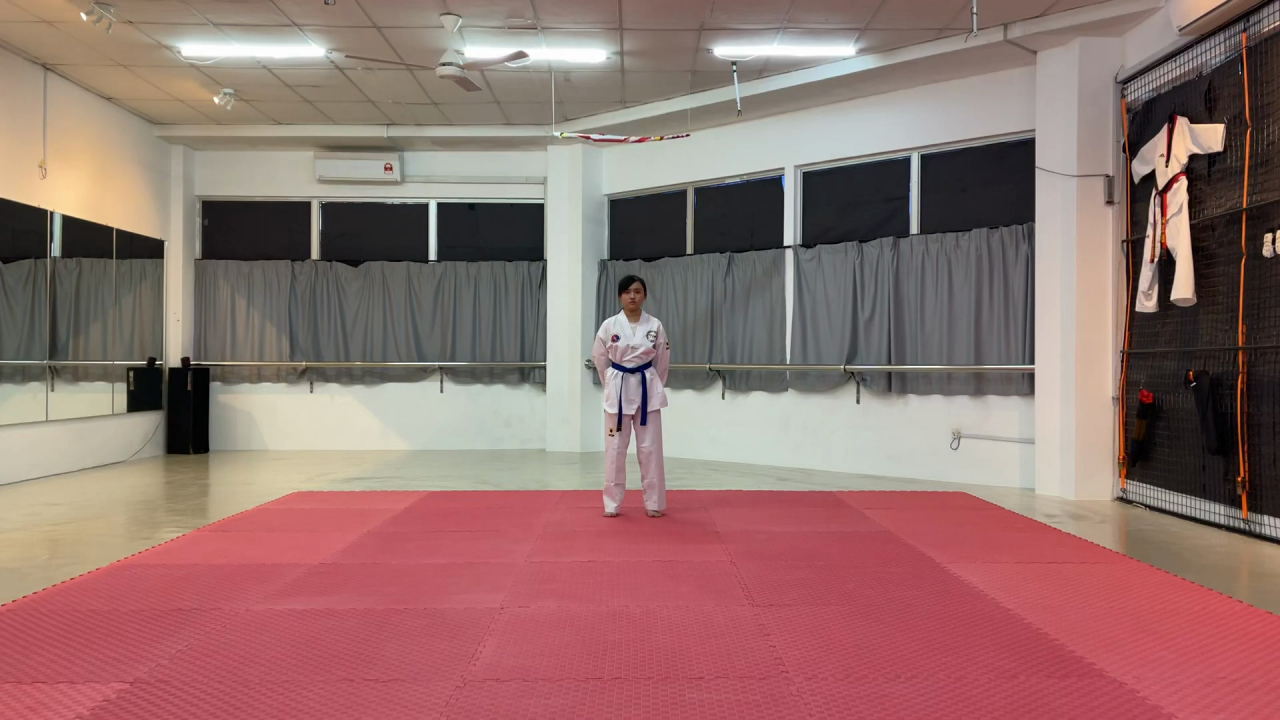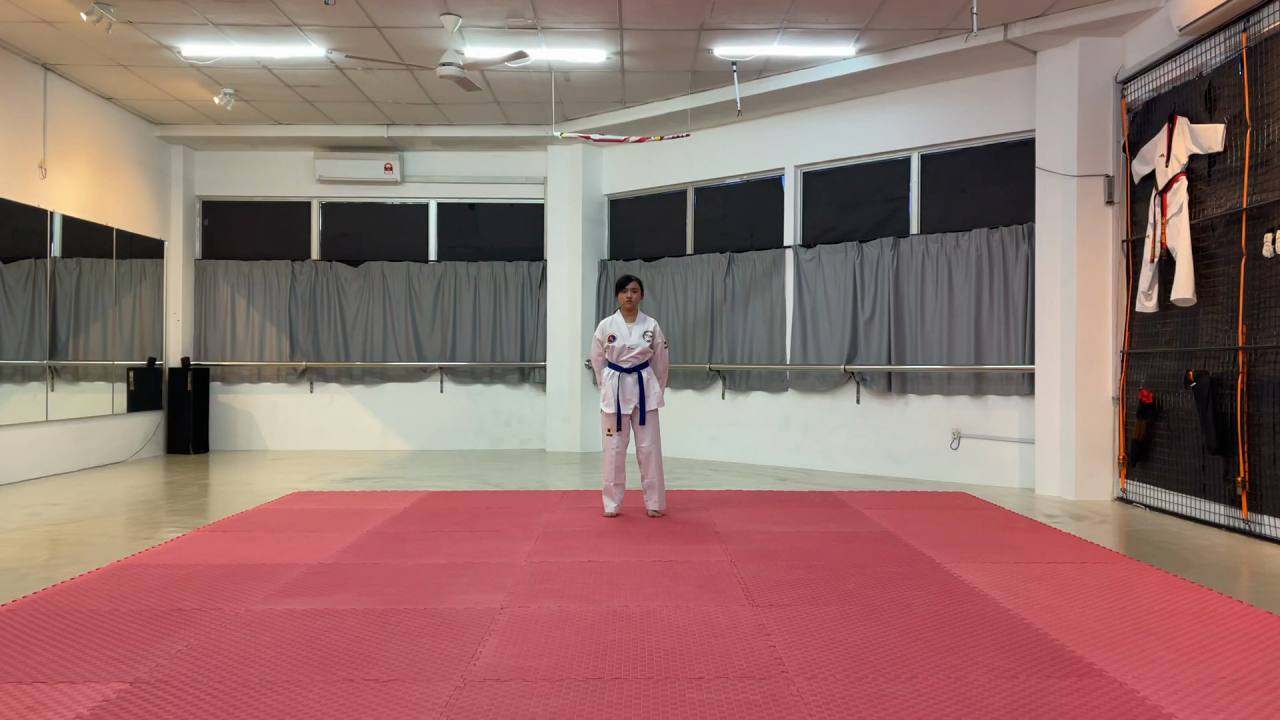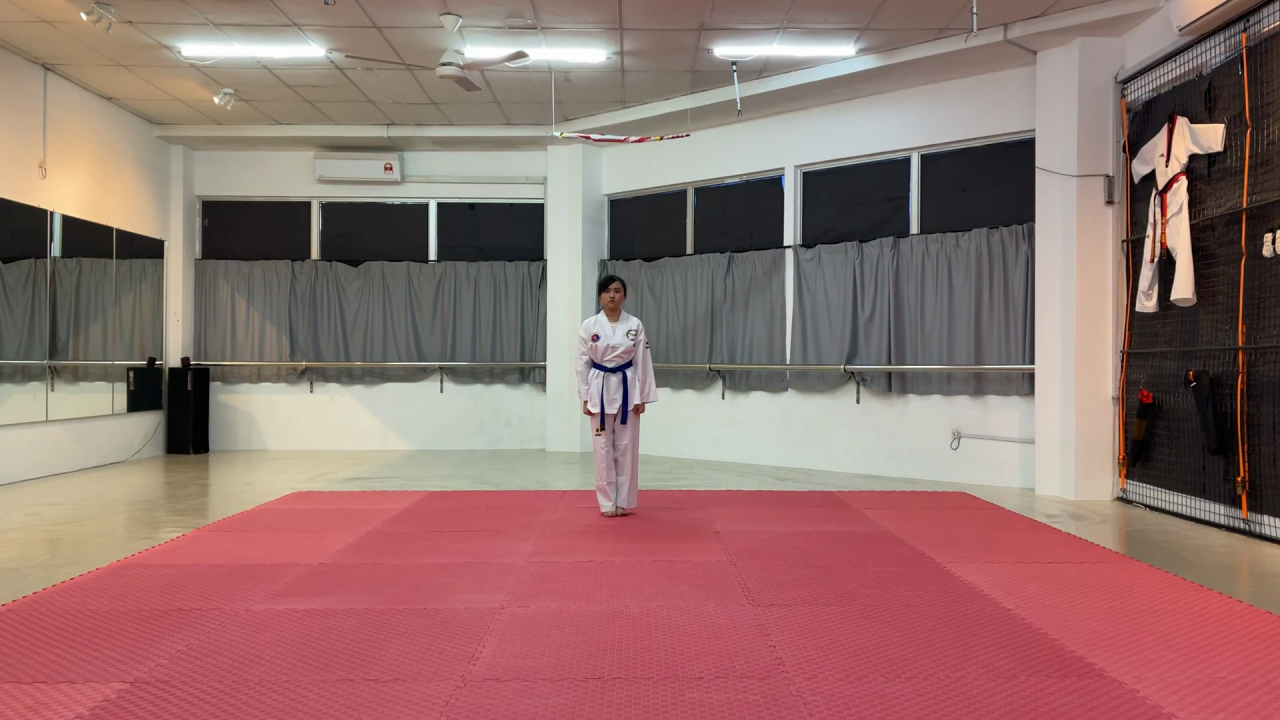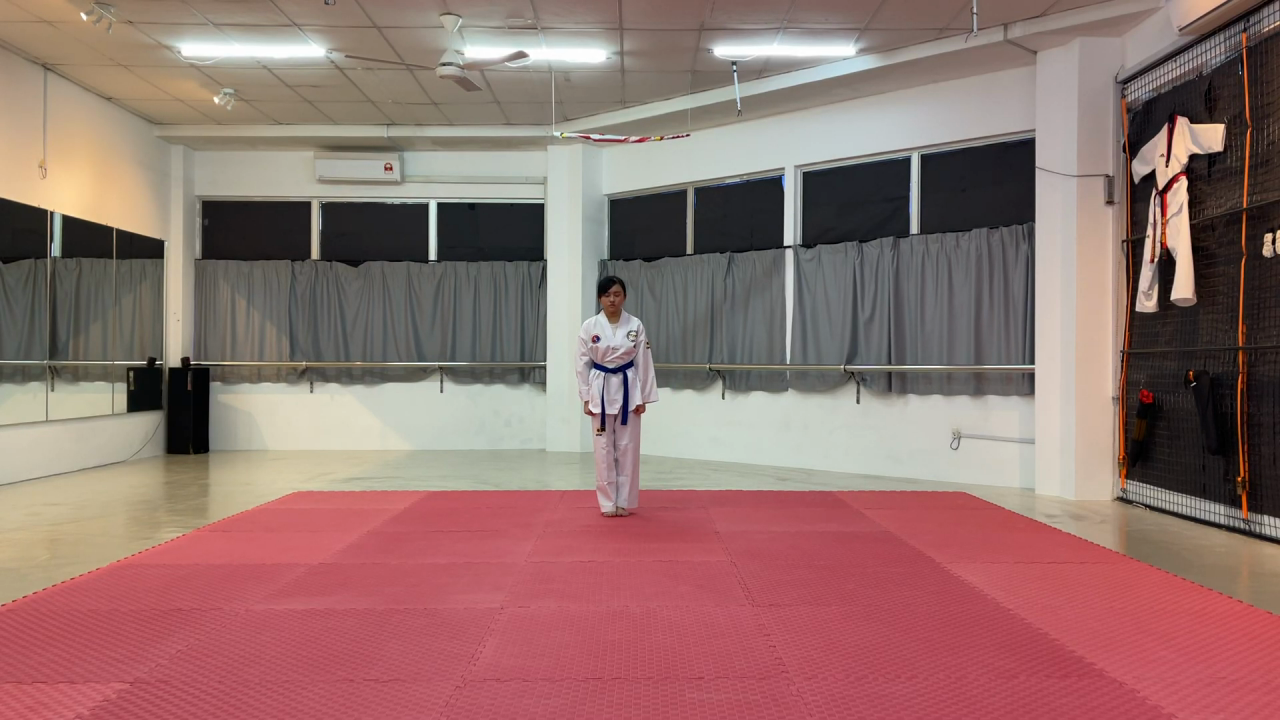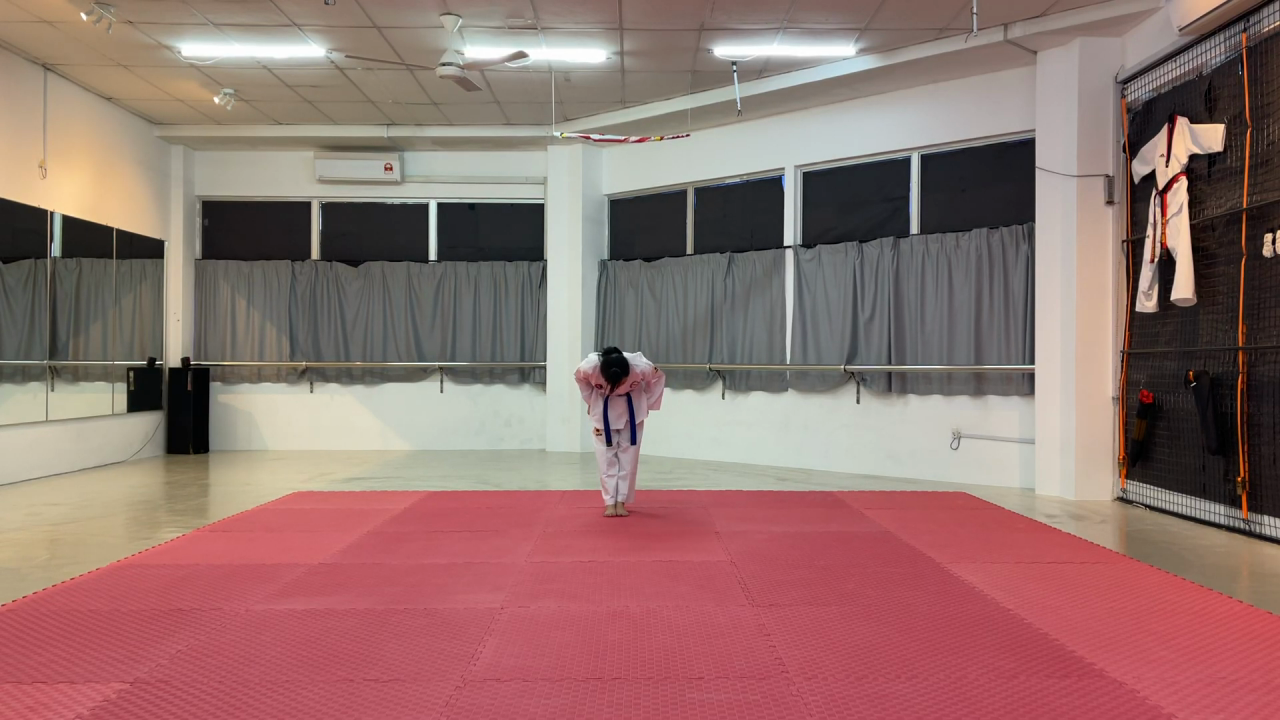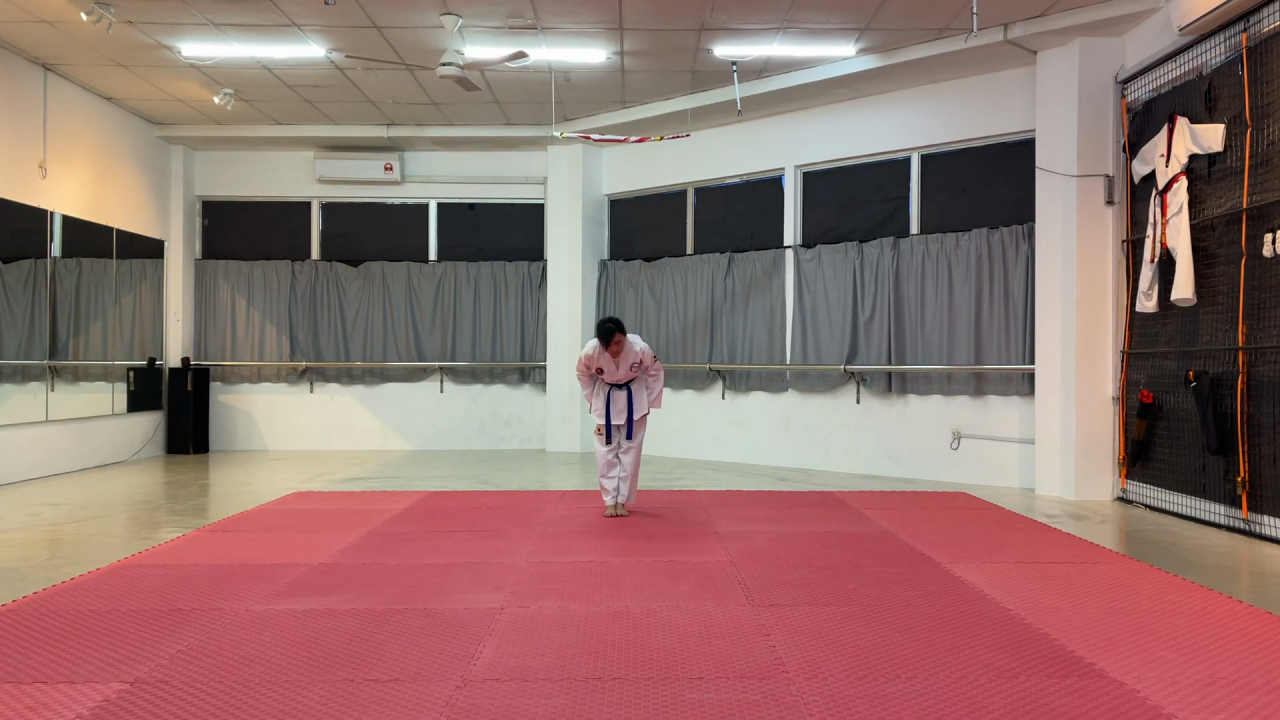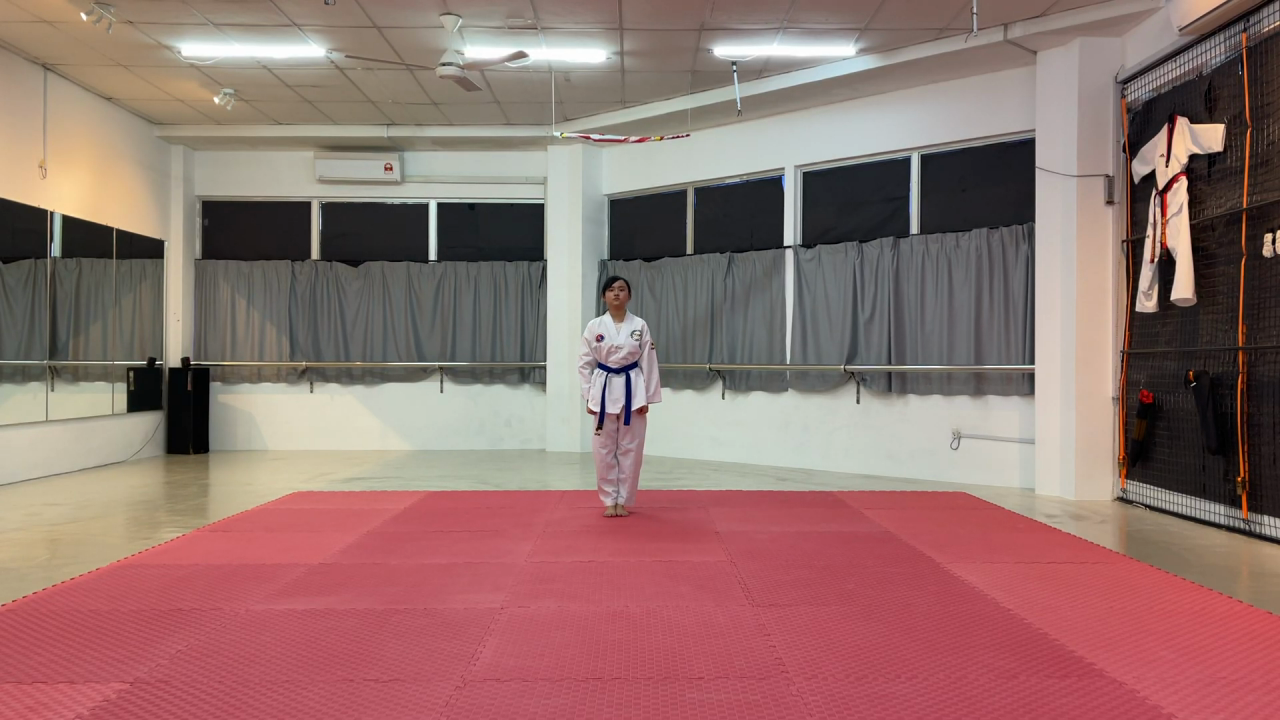
dt=0.7s
person 1, frame 1
left shoulder: (655, 326)
right shoulder: (609, 326)
left elbow: (662, 363)
right elbow: (600, 360)
left wrist: (651, 386)
right wrist: (614, 385)
left hip: (647, 389)
right hip: (618, 390)
left knee: (650, 447)
right knee: (615, 447)
left ankle: (654, 503)
right ankle: (612, 503)
person 1, frame 2
left shoulder: (651, 326)
right shoulder: (606, 326)
left elbow: (660, 363)
right elbow: (598, 362)
left wrist: (655, 392)
right wrist: (607, 389)
left hip: (643, 389)
right hip: (614, 390)
left knee: (649, 447)
right knee: (614, 448)
left ankle: (655, 503)
right ankle: (612, 503)
person 1, frame 3
left shoulder: (635, 325)
right shoulder: (589, 326)
left elbow: (643, 363)
right elbow: (583, 363)
left wrist: (642, 397)
right wrist: (585, 398)
left hip: (627, 389)
right hip: (600, 389)
left knee: (626, 447)
right knee: (603, 447)
left ankle: (623, 501)
right ankle: (607, 502)
person 1, frame 4
left shoulder: (635, 325)
right shoulder: (589, 327)
left elbow: (644, 363)
right elbow: (582, 363)
left wrist: (643, 398)
right wrist: (586, 398)
left hip: (628, 390)
right hip: (600, 390)
left knee: (627, 447)
right knee: (604, 447)
left ankle: (624, 502)
right ankle: (608, 503)
person 1, frame 5
left shoulder: (641, 367)
right shoulder: (589, 367)
left elbow: (658, 378)
right elbow: (580, 378)
left wrist: (646, 404)
right wrist: (592, 402)
left hip: (631, 405)
right hip: (603, 405)
left knee: (628, 449)
right knee: (606, 450)
left ankle: (621, 501)
right ankle: (610, 501)
person 1, frame 6
left shoulder: (639, 348)
right shoulder: (591, 351)
left elbow: (655, 374)
right elbow: (584, 375)
left wrist: (648, 403)
right wrist: (594, 402)
left hip: (633, 400)
right hip: (606, 401)
left knee: (630, 449)
right knee: (607, 449)
left ankle: (622, 501)
right ankle: (610, 501)
person 1, frame 7
left shoulder: (640, 326)
right shoulder: (594, 326)
left elbow: (649, 363)
right elbow: (585, 363)
left wrist: (647, 397)
right wrist: (589, 396)
left hip: (632, 390)
right hip: (603, 390)
left knee: (630, 448)
right knee: (604, 448)
left ankle: (622, 501)
right ankle: (609, 501)
